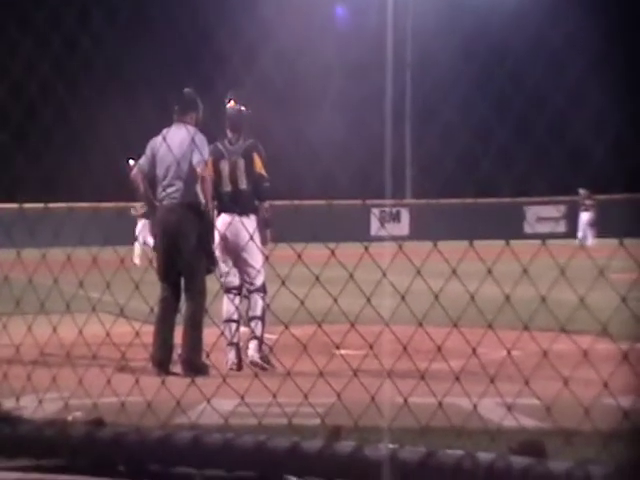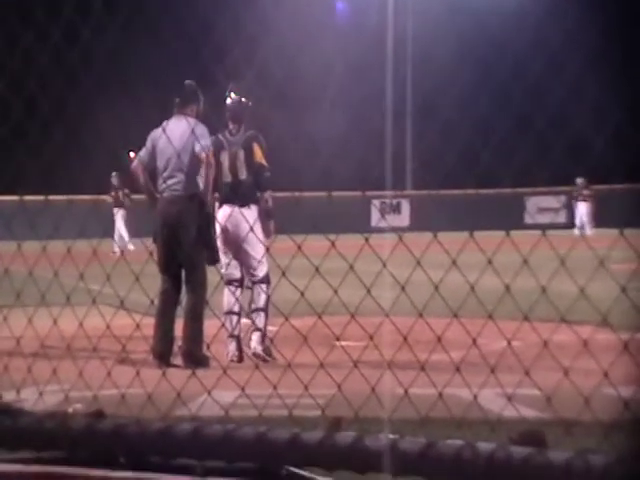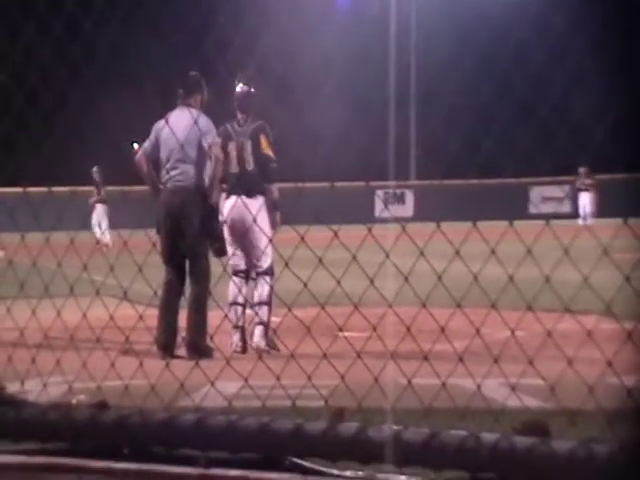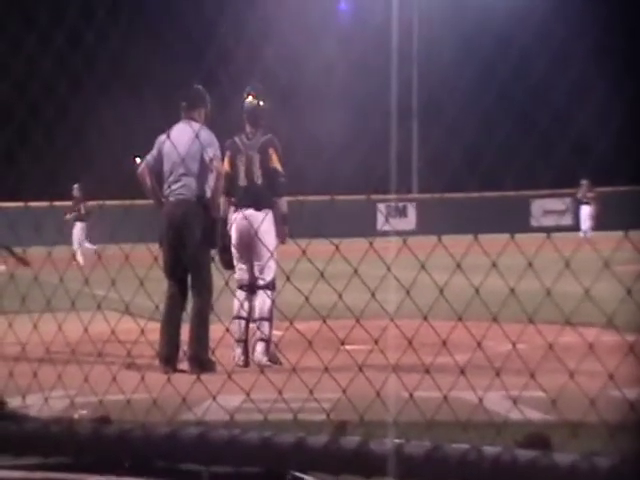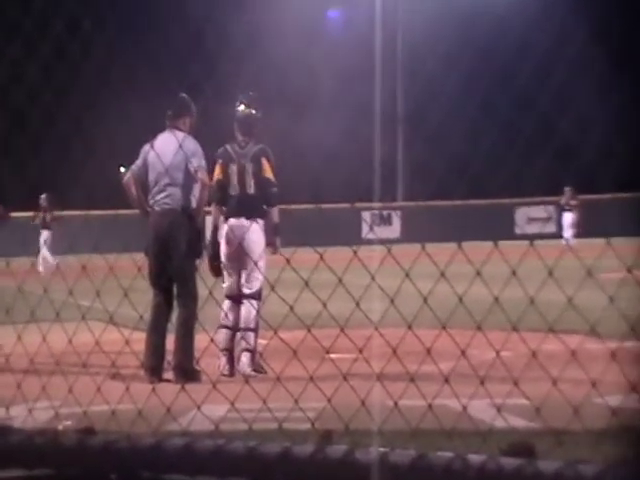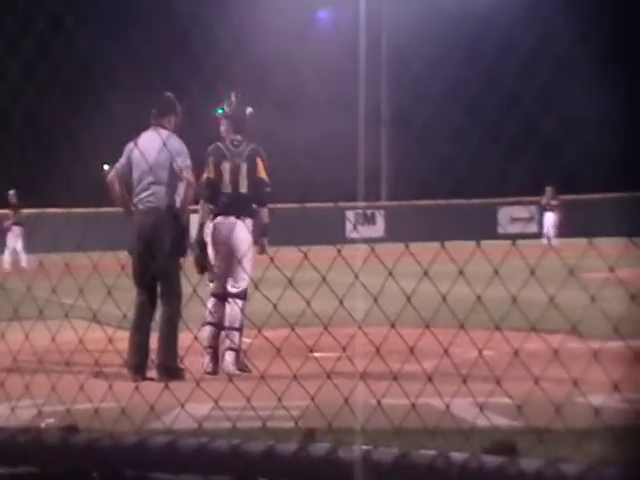
dt=0.3s
person 1, frame 1
left shoulder: (158, 140)
right shoulder: (195, 136)
left elbow: (137, 174)
right elbow: (203, 173)
left wrist: (154, 205)
right wrist: (208, 209)
left hip: (164, 215)
right hip: (188, 214)
left knee: (168, 289)
right knee: (194, 289)
left ankle: (161, 358)
right ankle: (191, 360)
person 1, frame 2
left shoulder: (159, 132)
right shoulder: (196, 128)
left elbow: (137, 166)
right elbow: (207, 159)
left wrist: (154, 197)
right wrist: (207, 196)
left hip: (165, 207)
right hip: (189, 206)
left knee: (168, 282)
right knee: (195, 281)
left ankle: (161, 351)
right ankle: (192, 352)
person 1, frame 3
left shoulder: (163, 123)
right shoulder: (200, 120)
left elbow: (140, 158)
right elbow: (216, 155)
left wrist: (157, 189)
right wrist: (212, 190)
left hip: (168, 198)
right hip: (192, 198)
left knee: (172, 273)
right knee: (198, 273)
left ankle: (165, 343)
right ankle: (195, 344)
person 1, frame 4
left shoulder: (166, 137)
right shoulder: (203, 133)
left elbow: (143, 171)
right elbow: (218, 169)
left wrist: (160, 201)
right wrist: (213, 204)
left hip: (171, 212)
right hip: (195, 211)
left knee: (175, 286)
right knee: (201, 286)
left ankle: (167, 356)
right ankle: (198, 357)
person 1, frame 5
left shoulder: (151, 146)
right shoulder: (188, 143)
left elbow: (129, 180)
right elbow: (203, 180)
left wrist: (146, 211)
right wrist: (199, 214)
left hip: (157, 221)
right hip: (180, 221)
left knee: (160, 296)
right knee: (186, 296)
left ankle: (153, 366)
right ankle: (183, 367)
person 1, frame 6
left shoulder: (135, 144)
right shoulder: (172, 141)
left elbow: (113, 179)
right elbow: (188, 180)
left wrist: (130, 209)
right wrist: (183, 213)
left hip: (141, 220)
right hip: (164, 219)
left knee: (144, 294)
right knee: (170, 294)
left ankle: (136, 364)
right ankle: (166, 365)
person 2, frame 1
left shoulder: (215, 151)
right shoulder: (252, 148)
right elbow: (262, 190)
left wrist: (209, 228)
right wrist: (266, 225)
left hip: (223, 222)
right hip: (247, 221)
left knee: (230, 287)
right knee: (256, 285)
left ankle: (232, 351)
right ankle: (255, 345)
person 2, frame 2
left shoulder: (216, 143)
right shoulder: (253, 139)
left elbow: (210, 184)
right elbow: (263, 182)
right wrist: (269, 216)
left hip: (224, 213)
right hip: (248, 212)
left knee: (231, 280)
right knee: (259, 276)
left ankle: (233, 343)
right ankle: (258, 337)
person 2, frame 3
left shoulder: (223, 133)
right shoulder: (259, 129)
right elbow: (269, 172)
right wrist: (275, 208)
left hip: (231, 204)
right hip: (256, 203)
left knee: (237, 271)
right knee: (263, 269)
left ankle: (237, 335)
right ankle: (260, 331)
person 2, frame 4
left shoulder: (232, 146)
right shoulder: (269, 143)
left elbow: (225, 190)
right elbow: (278, 186)
left wrist: (224, 224)
right wrist: (283, 221)
left hip: (239, 217)
right hip: (263, 216)
left knee: (243, 283)
right knee: (265, 283)
left ankle: (240, 349)
right ankle: (262, 346)
person 2, frame 5
left shoulder: (224, 155)
right shoulder: (261, 153)
left elbow: (216, 199)
right elbow: (270, 196)
left wrist: (214, 234)
right wrist: (275, 232)
left hip: (229, 226)
right hip: (254, 226)
left knee: (230, 292)
right knee: (251, 292)
left ankle: (226, 357)
right ankle: (246, 356)
person 2, frame 6
left shoulder: (215, 152)
right shoulder: (254, 153)
left elbow: (206, 196)
right elbow: (262, 197)
left wrist: (200, 231)
right wrist: (264, 232)
left hip: (218, 224)
right hip: (243, 225)
left knee: (217, 290)
right knee: (237, 291)
left ankle: (210, 355)
right ankle: (231, 355)
